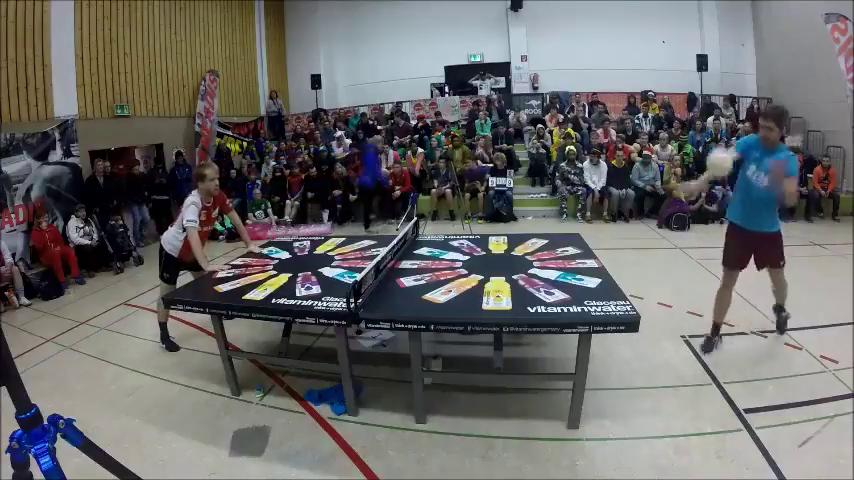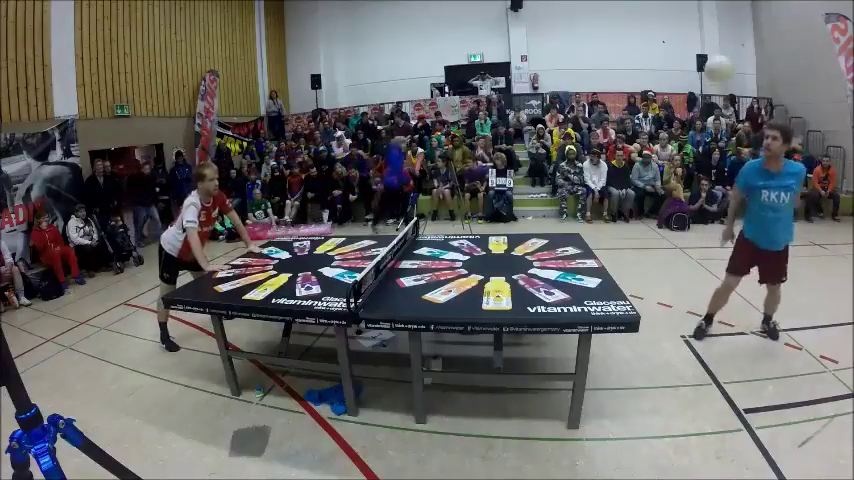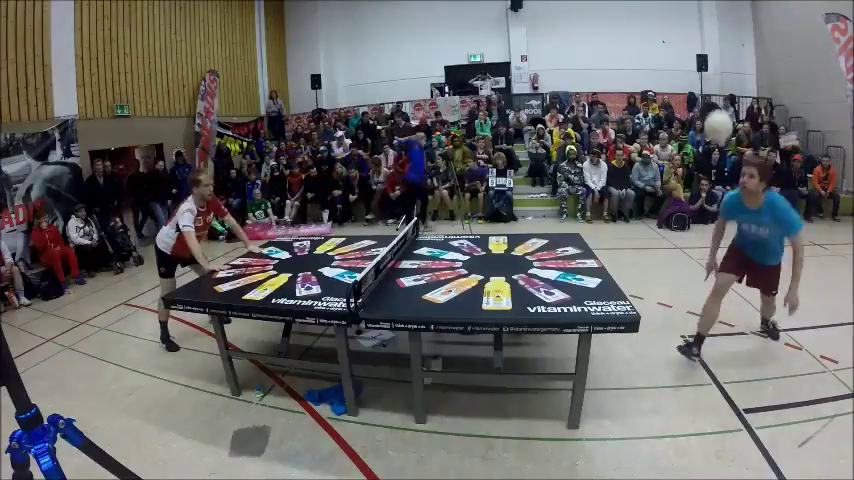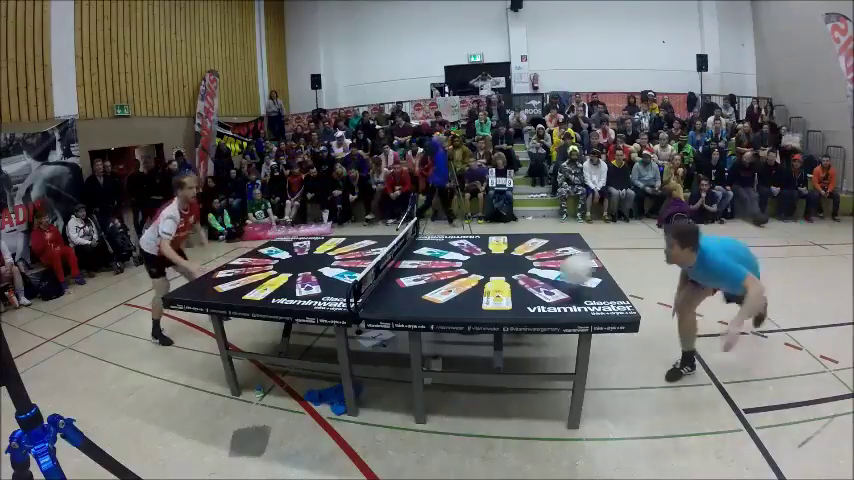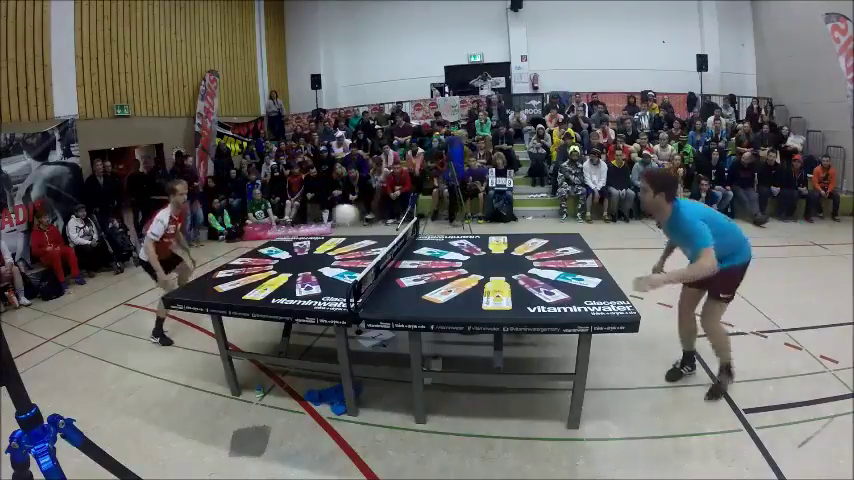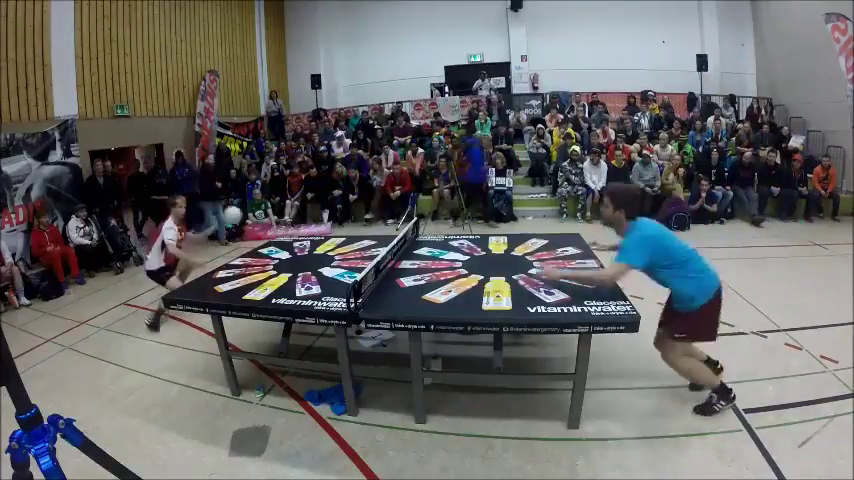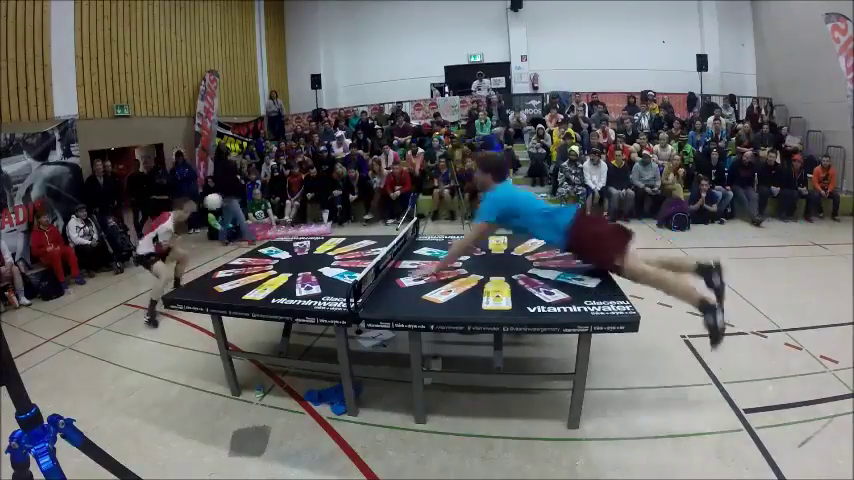
dt=0.3s
person 1, frame 1
left shoulder: (787, 159)
right shoulder: (750, 142)
left elbow: (790, 199)
left wrist: (778, 179)
right wrist: (700, 182)
left hip: (768, 229)
right hip: (739, 224)
left knee: (777, 275)
right knee: (729, 280)
left ankle: (780, 308)
right ankle: (715, 331)
person 1, frame 2
left shoulder: (798, 171)
right shoulder: (751, 169)
right elbow: (736, 198)
right wrist: (728, 226)
left hip: (778, 243)
right hip: (750, 238)
left knee: (774, 288)
right knee: (728, 284)
left ankle: (767, 320)
right ankle: (707, 320)
person 1, frame 3
left shoulder: (779, 206)
right shoulder: (732, 199)
left elbow: (797, 246)
right elbow: (720, 225)
left wrist: (794, 288)
right wrist: (712, 256)
left hip: (769, 256)
right hip: (742, 248)
left knee: (767, 301)
right knee: (717, 290)
left ankle: (766, 322)
right ankle: (697, 343)
person 1, frame 4
left shoulder: (716, 260)
right shoulder: (685, 257)
left elbow: (756, 287)
right elbow: (686, 269)
left wrist: (736, 325)
right wrist: (679, 294)
left hip: (742, 275)
left knee: (752, 305)
right knee: (683, 307)
left ankle: (760, 306)
right ankle: (687, 360)
person 1, frame 5
left shoulder: (688, 218)
right shoulder: (667, 213)
left elbow: (709, 266)
left wrist: (663, 278)
right wrist: (662, 260)
left hip: (732, 259)
right hip: (710, 255)
left knee: (709, 320)
right knee: (684, 308)
left ankle: (726, 370)
right ankle: (688, 360)
person 1, frame 6
left shoulder: (637, 237)
right shoulder: (638, 226)
left elbow: (610, 277)
left wrist: (560, 273)
right wrist: (610, 247)
left hip: (699, 293)
right hip: (687, 288)
left knee: (671, 354)
right knee: (663, 343)
left ankle: (723, 393)
right ankle: (710, 366)
person 1, frame 7
left shoulder: (495, 197)
right shoulder: (506, 191)
left elbow: (470, 239)
left wrist: (440, 265)
left hip: (577, 231)
right hip: (580, 222)
left knee: (639, 270)
right knee: (639, 266)
left ankle: (706, 306)
right ankle: (705, 270)
person 2, frame 1
left shoulder: (218, 197)
right shoulder: (192, 203)
left elbow: (235, 219)
right elbow: (193, 236)
left wrist: (249, 244)
right wrist: (206, 265)
left hip: (192, 251)
right hip: (173, 249)
right knee: (168, 293)
right ankle: (164, 335)
person 2, frame 2
left shoulder: (218, 197)
right shoulder: (192, 204)
left elbow: (235, 219)
right elbow: (192, 237)
left wrist: (249, 244)
right wrist: (207, 265)
left hip: (191, 251)
right hip: (172, 250)
right knee: (167, 293)
right ankle: (164, 335)
person 2, frame 3
left shoulder: (212, 202)
right shoulder: (187, 209)
left elbow: (231, 222)
right elbow: (191, 241)
left wrist: (249, 244)
right wrist: (208, 265)
left hip: (188, 249)
right hip: (166, 249)
right knee: (168, 292)
right ankle: (164, 335)
person 2, frame 4
left shoulder: (192, 205)
right shoulder: (170, 215)
left elbow: (196, 227)
right elbow: (165, 248)
left wrist: (206, 247)
right wrist: (189, 265)
left hip: (172, 248)
right hip: (152, 250)
left knee: (196, 276)
right knee: (163, 292)
right ankle: (156, 331)
person 2, frame 5
left shoulder: (179, 213)
right shoulder: (163, 218)
right elbow: (147, 245)
left wrist: (188, 254)
right wrist: (159, 271)
left hip: (164, 252)
right hip: (150, 258)
left knee: (187, 269)
right knee: (170, 290)
right ankle: (157, 332)
person 2, frame 6
left shoulder: (178, 224)
right shoulder: (170, 227)
left elbow: (190, 237)
right elbow: (172, 249)
left wrist: (208, 231)
right wrist: (192, 259)
left hip: (167, 261)
right hip: (156, 267)
left knee: (190, 264)
right ankle: (155, 317)
person 2, frame 7
left shoulder: (170, 215)
right shoulder: (167, 226)
right elbow: (165, 246)
right wrist: (175, 242)
left hip: (156, 248)
right hip: (145, 253)
left knee: (183, 256)
right knee: (165, 275)
left ankle: (177, 284)
right ankle: (150, 313)
